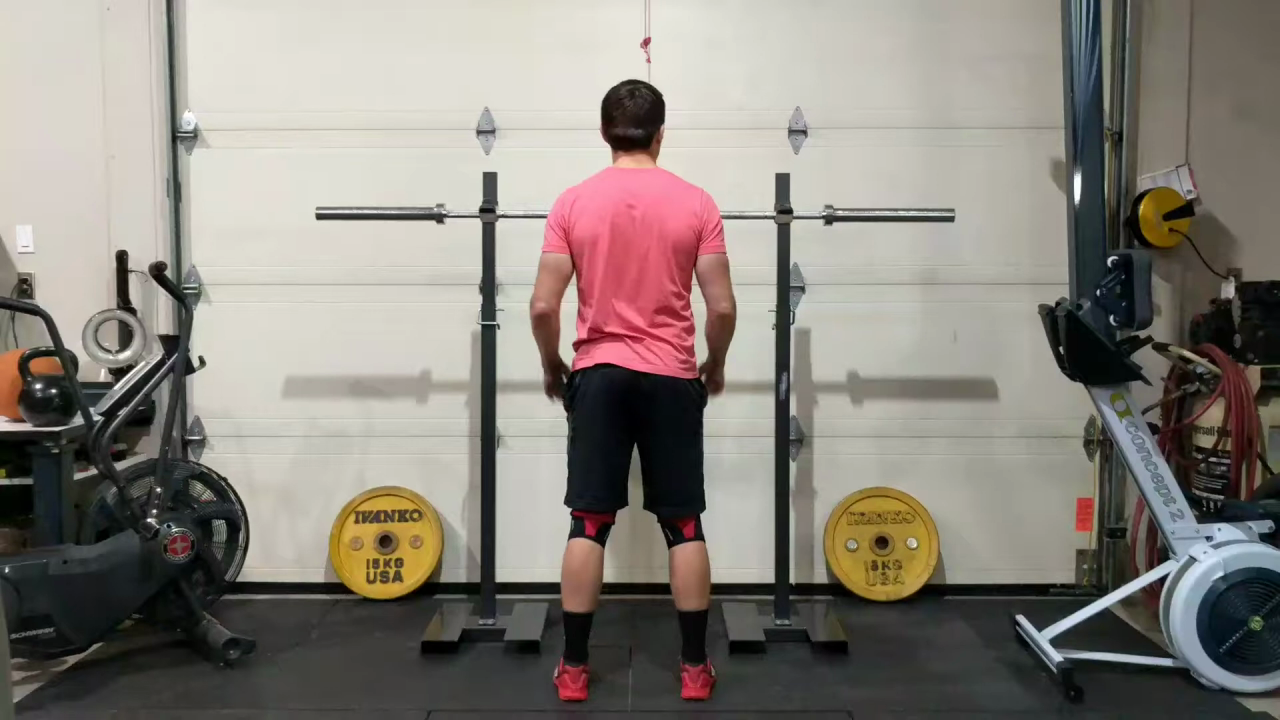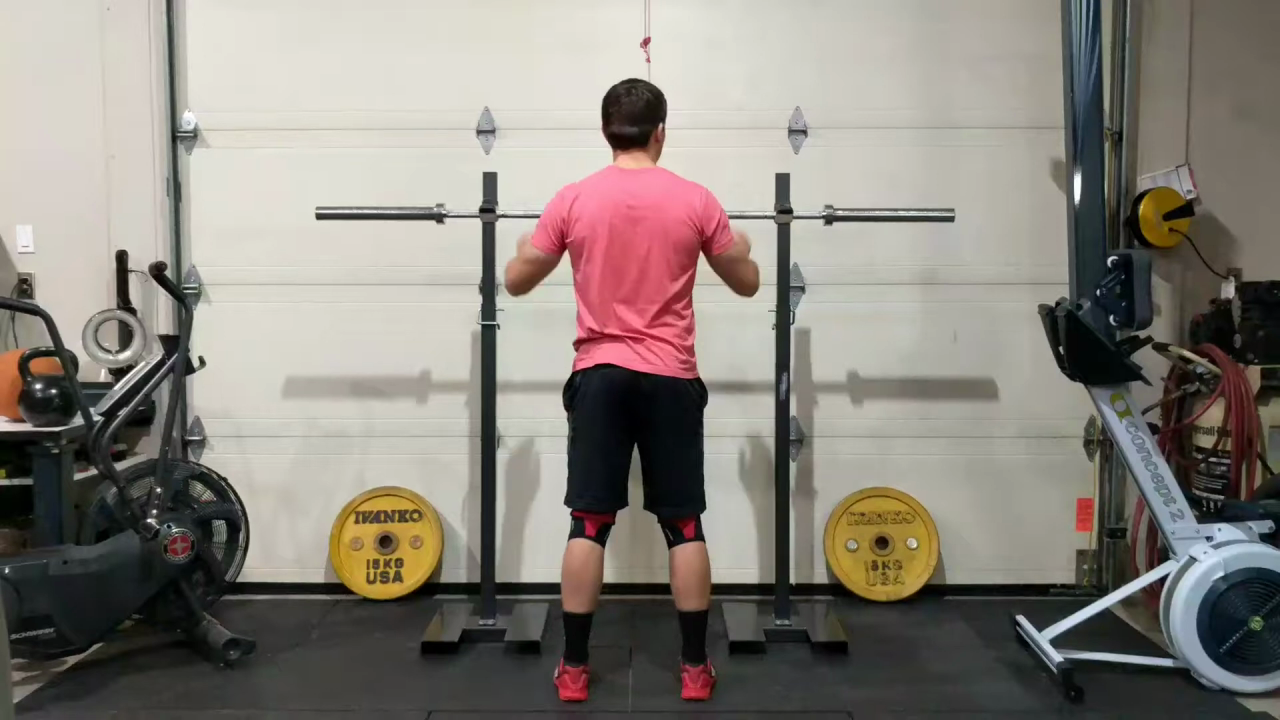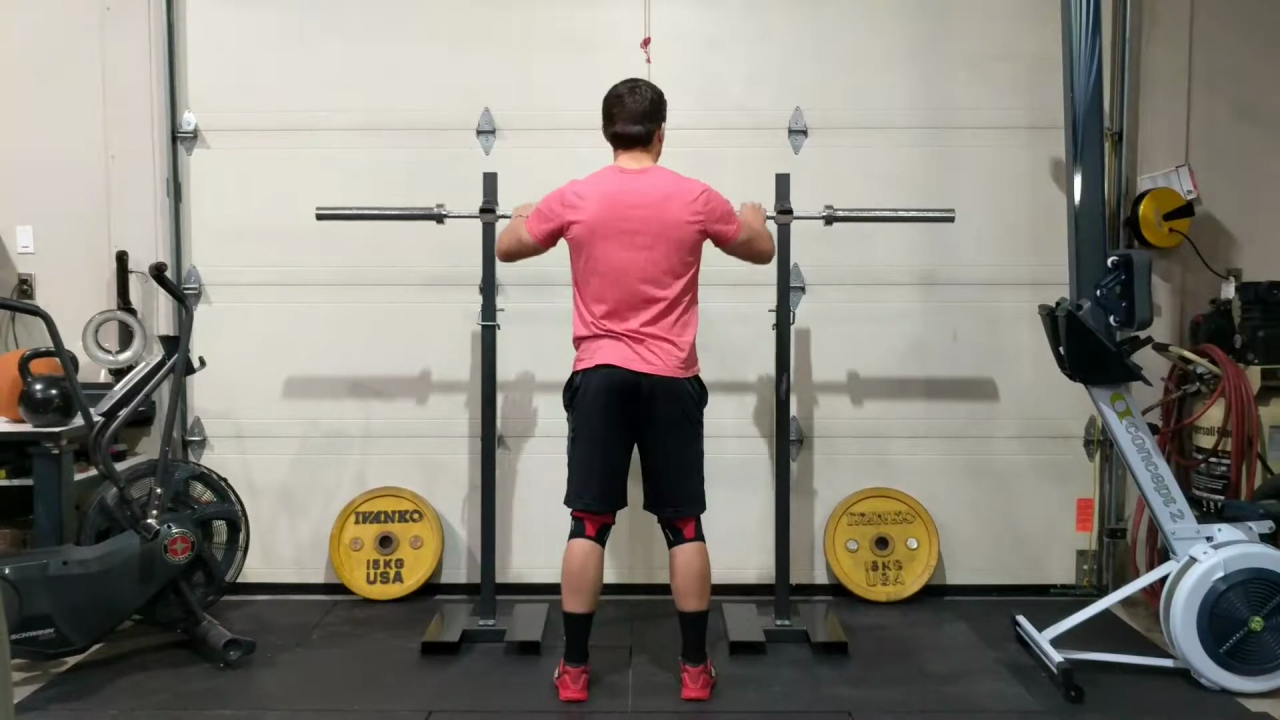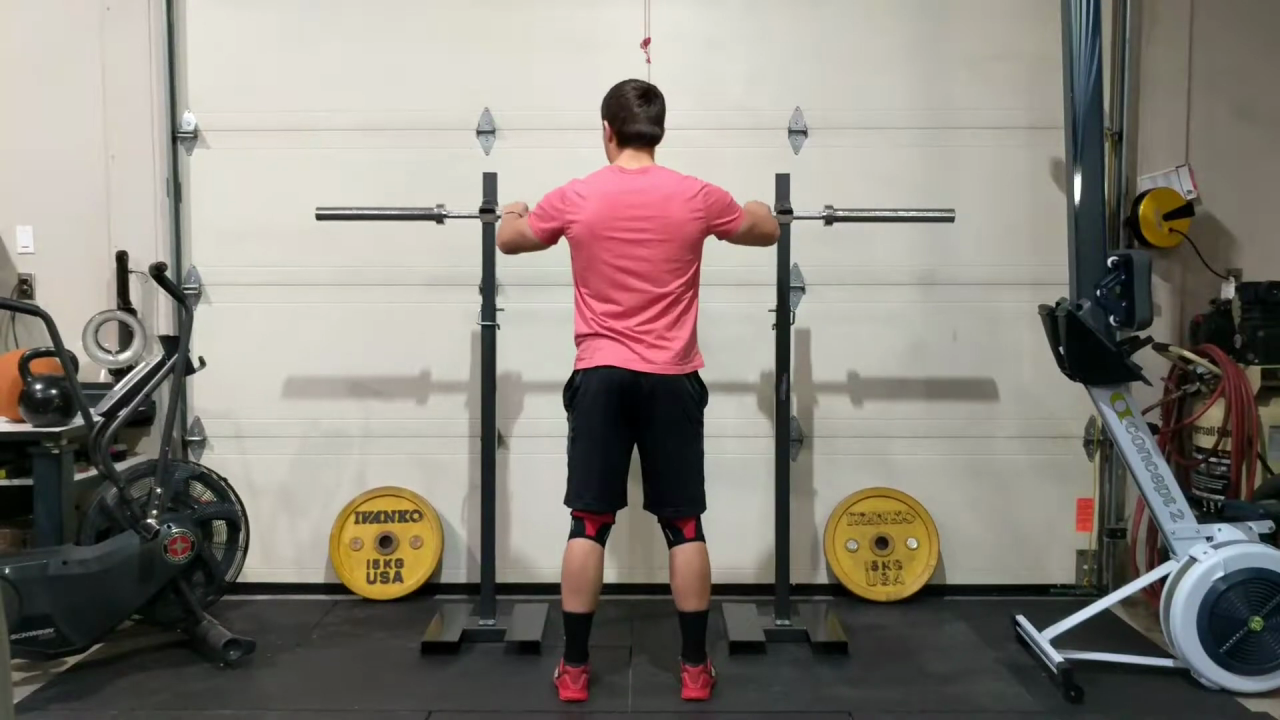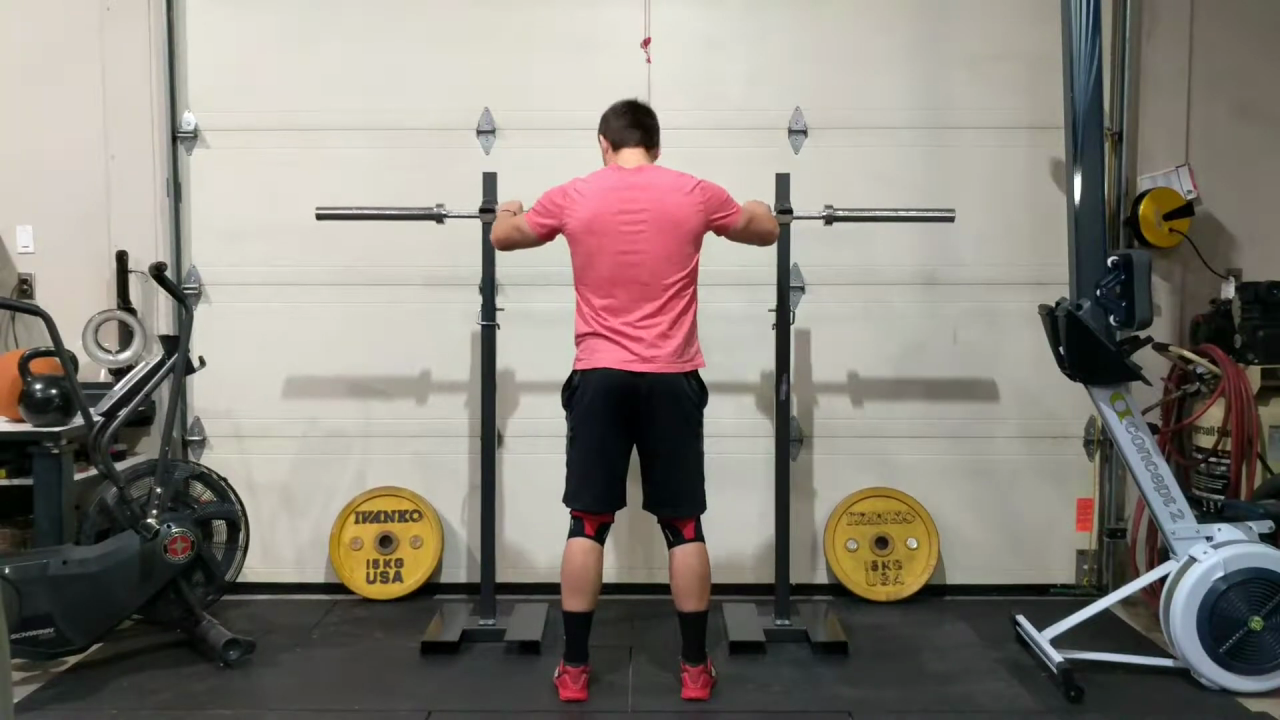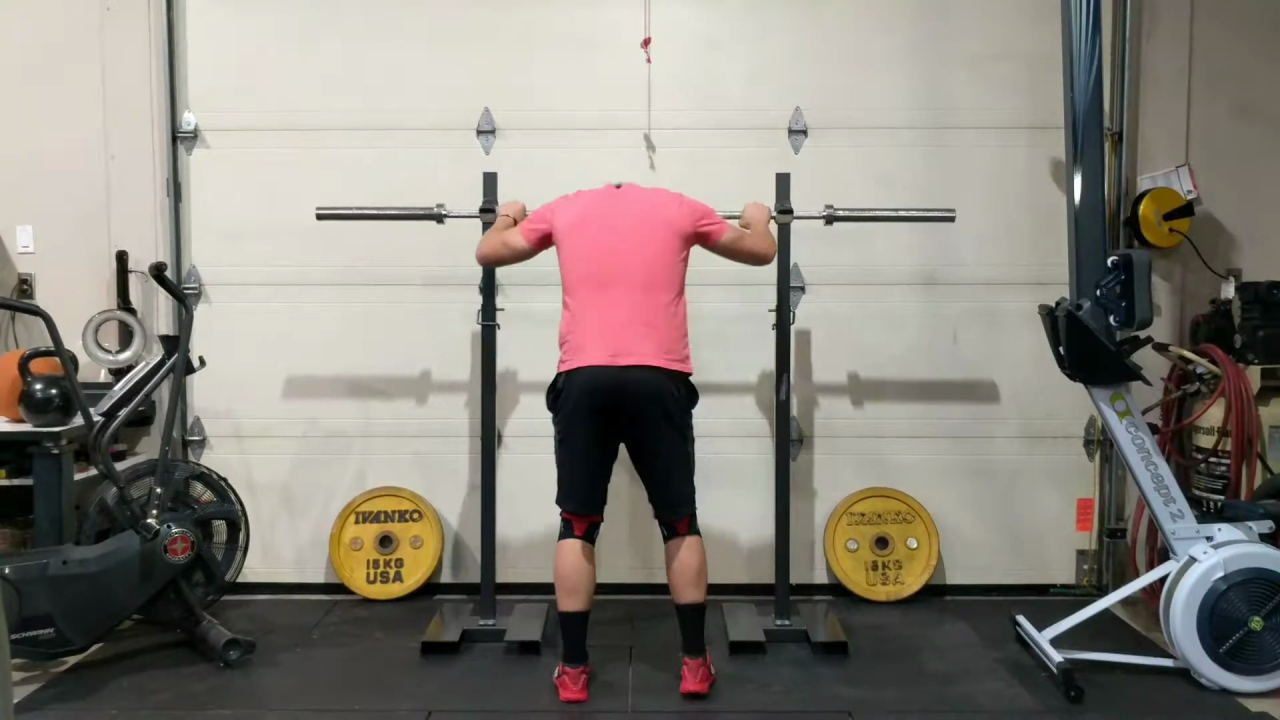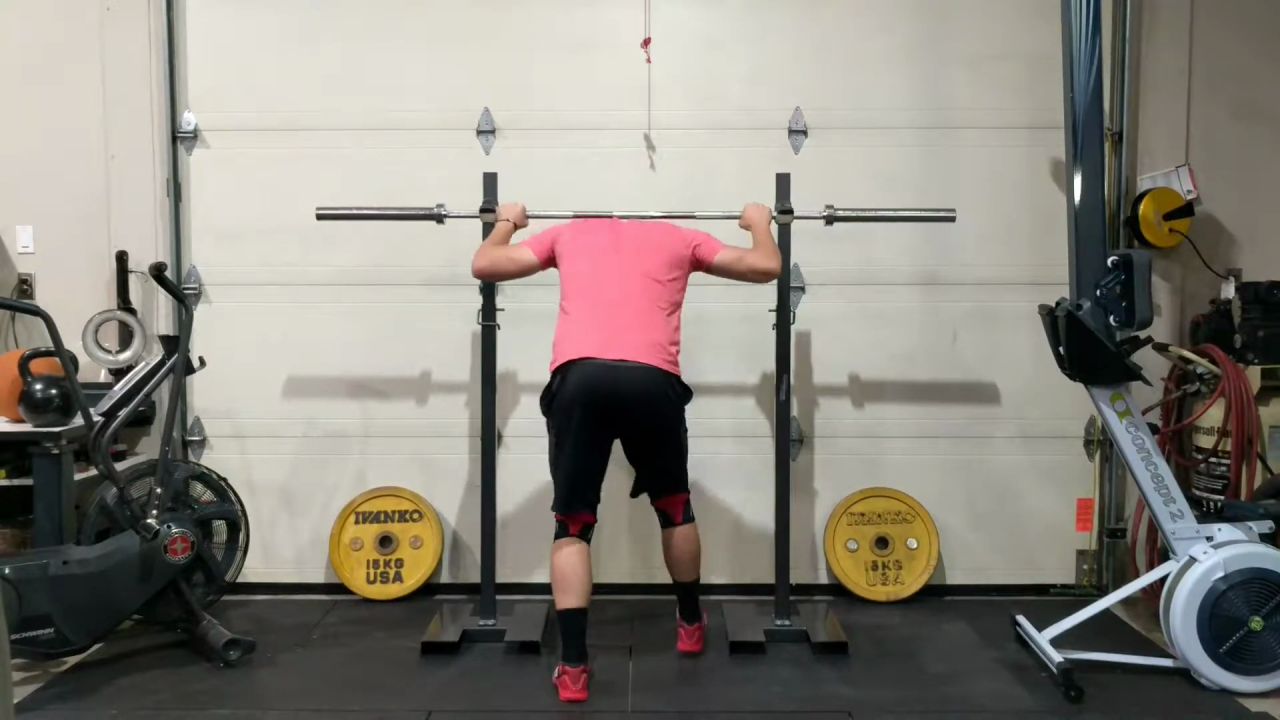
dt=0.3s
person 1, frame 1
left shoulder: (574, 203)
right shoulder: (695, 204)
left elbow: (543, 306)
right elbow: (722, 306)
left wrist: (553, 367)
right wrist: (714, 366)
left hip: (599, 377)
right hip: (671, 380)
left knee: (588, 524)
right knee: (683, 525)
left ankle: (573, 668)
right ankle: (695, 667)
person 1, frame 2
left shoulder: (573, 201)
right shoulder: (695, 202)
left elbow: (516, 279)
right elbow: (746, 281)
left wrist: (532, 239)
right wrist: (737, 244)
left hip: (599, 377)
right hip: (671, 381)
left knee: (589, 524)
right knee: (683, 526)
left ankle: (574, 668)
right ankle: (695, 668)
person 1, frame 3
left shoulder: (574, 199)
right shoulder: (695, 199)
left elbow: (508, 248)
right elbow: (761, 249)
left wrist: (523, 214)
right wrist: (753, 216)
left hip: (599, 377)
right hip: (671, 380)
left knee: (588, 525)
right knee: (684, 526)
left ankle: (574, 668)
right ankle: (695, 668)
person 1, frame 4
left shoulder: (574, 198)
right shoulder: (696, 197)
left elbow: (508, 240)
right elbow: (767, 232)
left wrist: (510, 212)
right wrist: (757, 208)
left hip: (600, 379)
right hip: (672, 382)
left knee: (589, 524)
right knee: (684, 526)
left ankle: (574, 668)
right ankle: (695, 668)
person 1, frame 5
left shoulder: (573, 197)
right shoulder: (695, 195)
left elbow: (504, 237)
right elbow: (765, 232)
left wrist: (507, 213)
right wrist: (757, 209)
left hip: (599, 378)
right hip: (672, 380)
left knee: (587, 525)
right knee: (683, 527)
left ankle: (574, 667)
right ankle: (695, 667)
person 1, frame 6
left shoulder: (566, 208)
right shoulder: (678, 207)
left elbow: (488, 253)
right elbow: (761, 252)
left wrist: (507, 217)
right wrist: (757, 221)
left hip: (585, 377)
right hip: (660, 376)
left knee: (578, 525)
right knee: (679, 523)
left ankle: (573, 669)
right ankle: (694, 663)
person 1, frame 7
left shoulder: (570, 232)
right shoulder: (678, 237)
left elbow: (483, 265)
right elbow: (767, 266)
left wrist: (506, 222)
right wrist: (759, 225)
left hip: (578, 378)
right hip: (653, 379)
left knee: (572, 523)
right knee: (673, 506)
left ankle: (573, 667)
right ankle: (690, 624)
